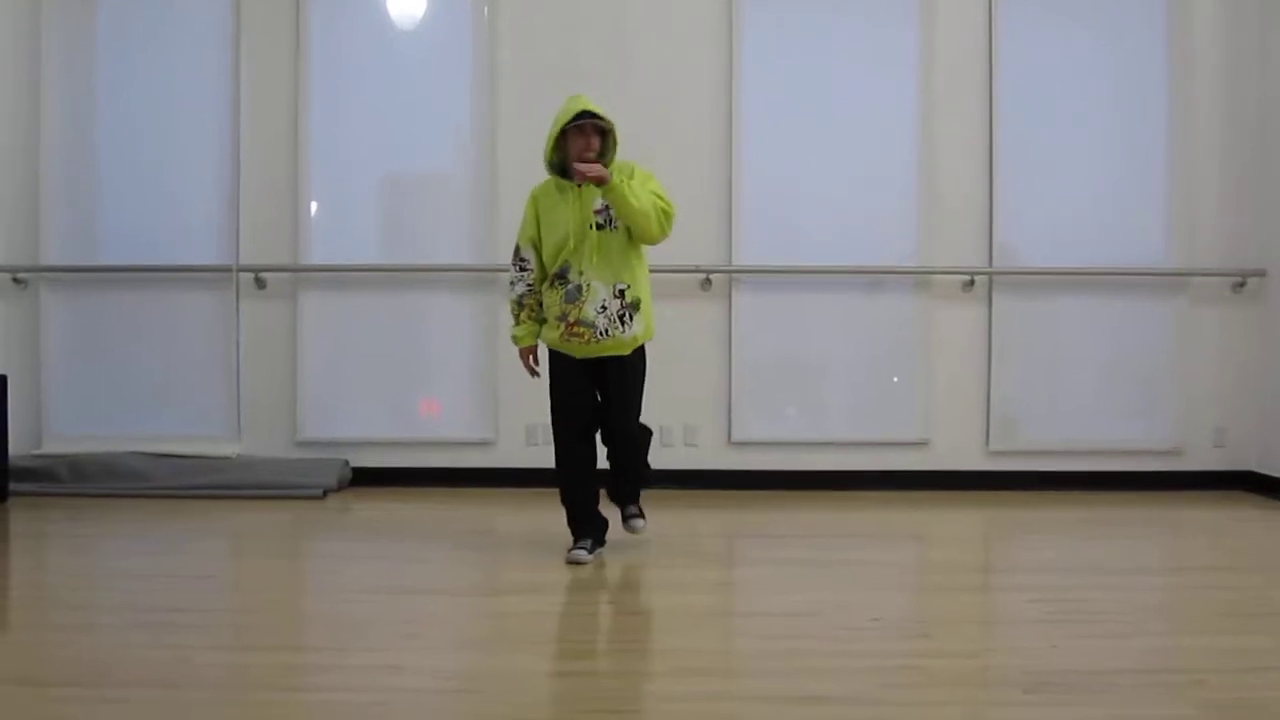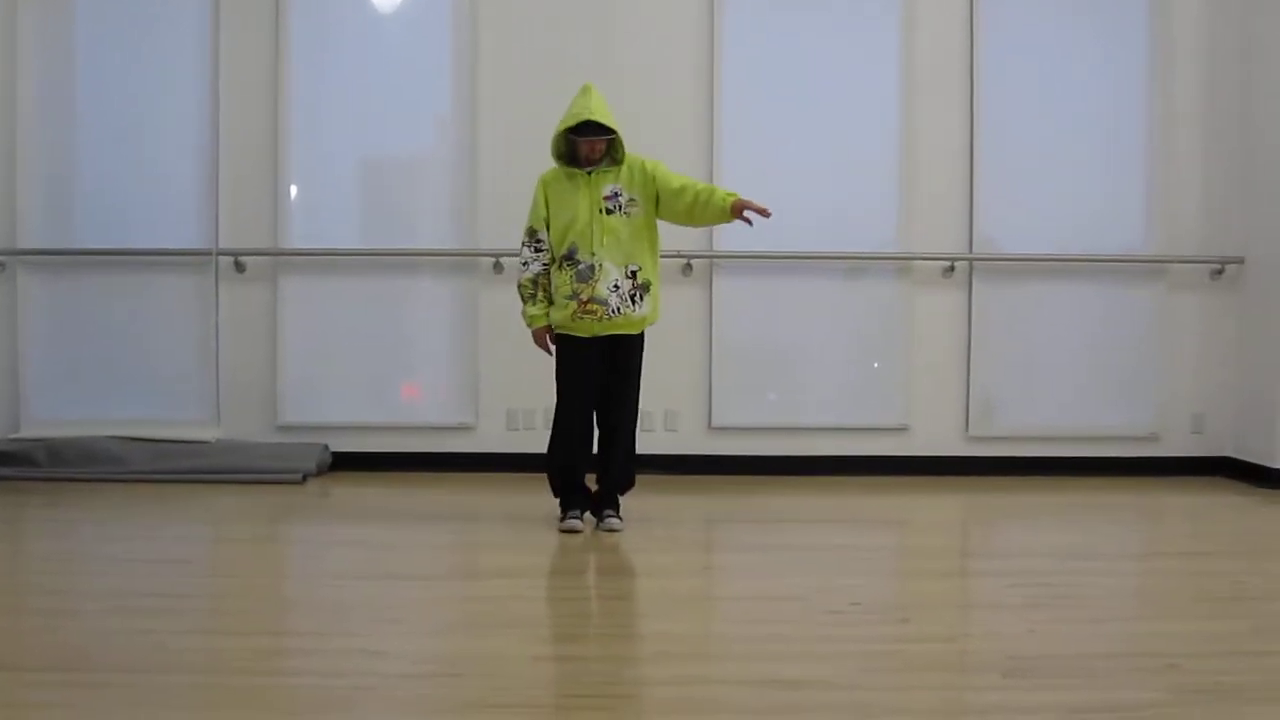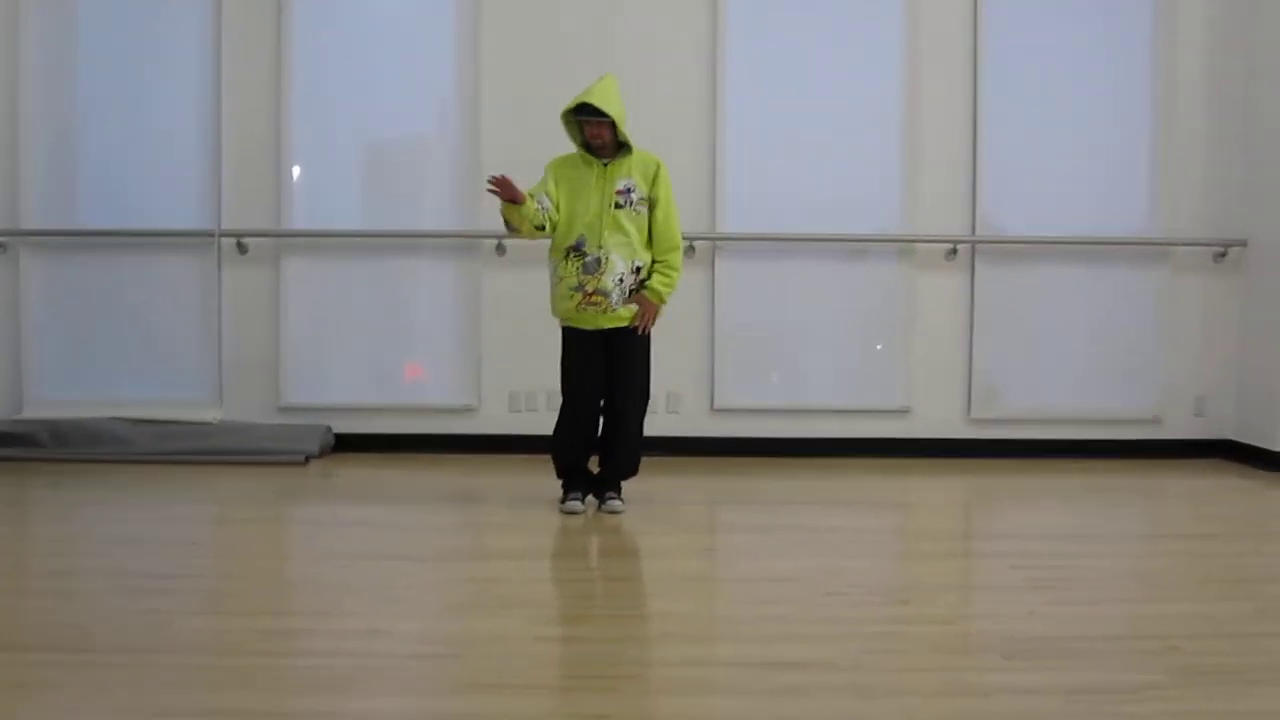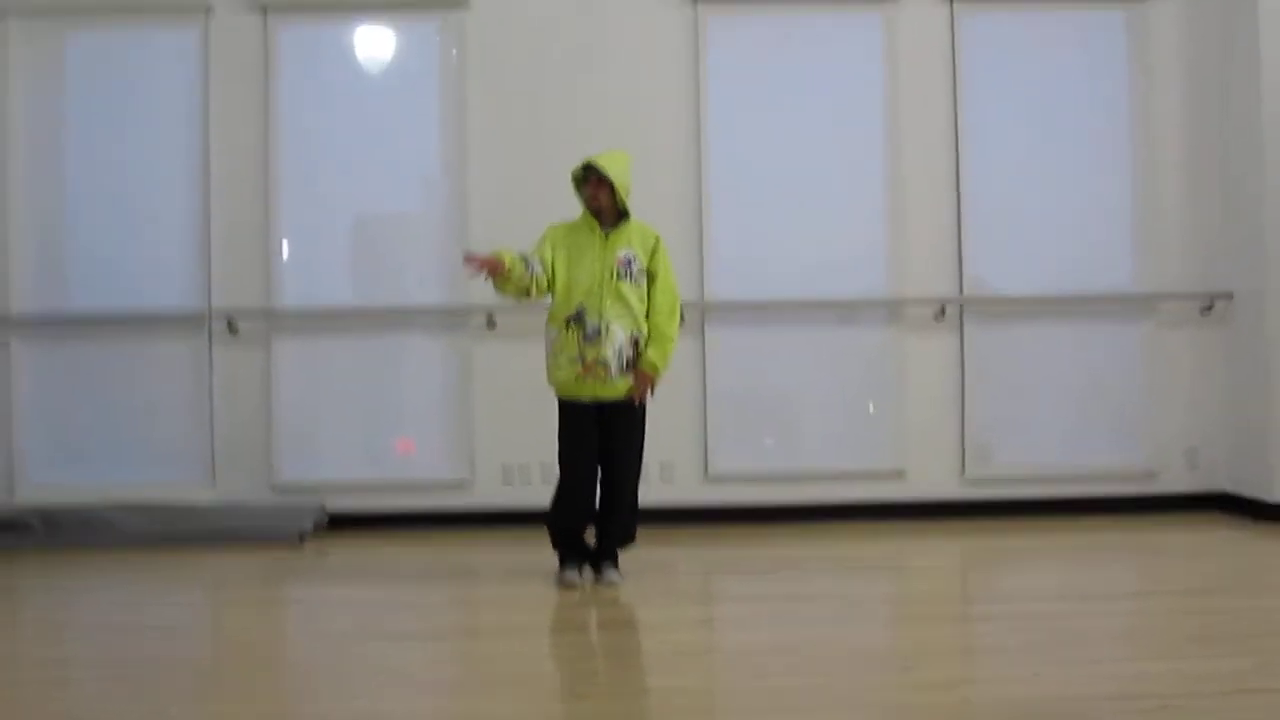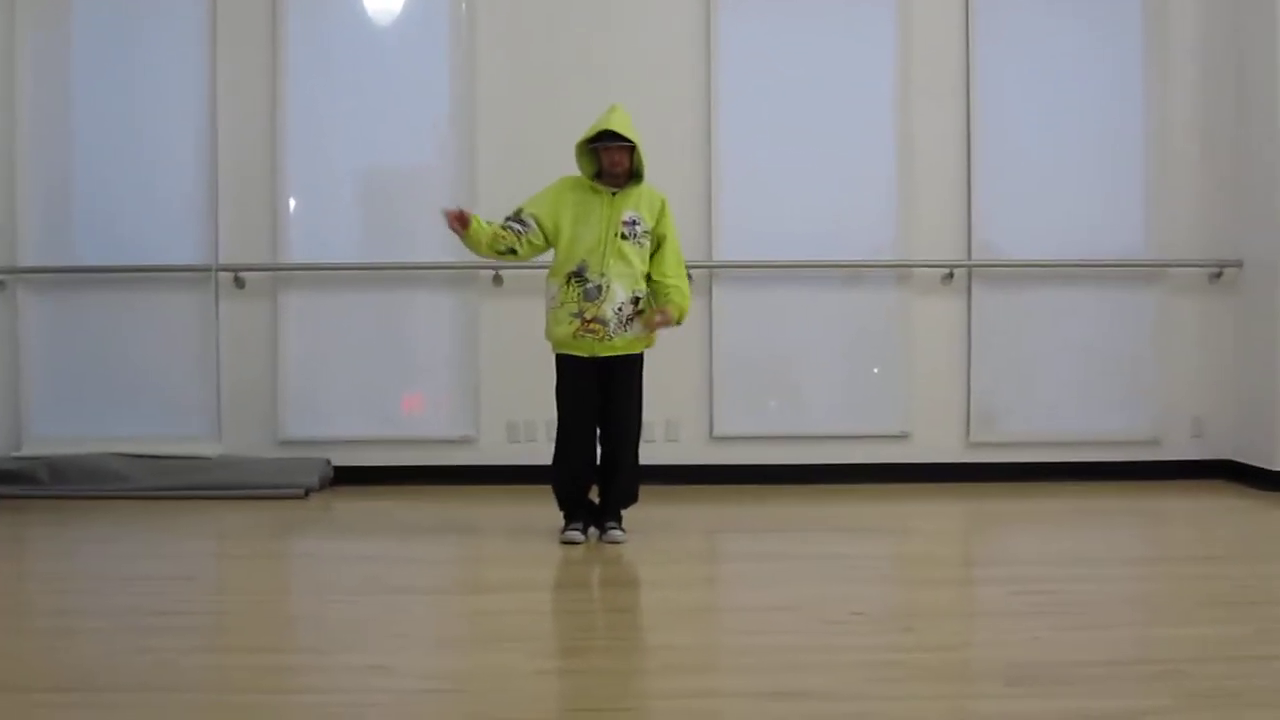
dt=1s
person 1, frame 1
left shoulder: (630, 177)
right shoulder: (543, 196)
left elbow: (657, 225)
right elbow: (527, 269)
left wrist: (612, 183)
right wrist: (526, 332)
left hip: (623, 337)
right hip: (567, 342)
left knee: (624, 428)
right knee: (573, 438)
left ankle: (629, 495)
right ankle: (586, 529)
person 1, frame 2
left shoulder: (640, 173)
right shoulder: (552, 183)
left elbow: (686, 195)
right elbow: (535, 253)
left wrist: (728, 203)
right wrist: (537, 315)
left hip: (627, 321)
right hip: (573, 323)
left knee: (619, 415)
right knee: (573, 412)
left ankle: (608, 498)
right ankle: (572, 499)
person 1, frame 3
left shoulder: (649, 168)
right shoulder: (561, 169)
left elbow: (667, 239)
right elbow: (539, 219)
left wrist: (656, 292)
right wrist: (516, 202)
left hip: (632, 312)
right hip: (580, 311)
left knee: (627, 404)
right knee: (579, 401)
left ankle: (610, 482)
right ankle: (573, 481)
person 1, frame 4
left shoulder: (646, 240)
right shoulder: (560, 236)
left elbow: (665, 310)
right elbow: (531, 279)
left wrist: (652, 363)
right wrist: (504, 268)
left hip: (627, 382)
right hip: (577, 382)
left knee: (622, 474)
right knee: (576, 473)
left ankle: (608, 552)
right ankle: (571, 552)
person 1, frame 5
left shoulder: (652, 202)
right shoulder: (564, 193)
left elbow: (667, 266)
right elbow: (519, 237)
left wrist: (673, 306)
right wrist: (474, 230)
left hip: (627, 341)
right hip: (574, 339)
left knee: (621, 433)
right knee: (575, 431)
left ankle: (611, 511)
right ankle: (575, 511)
